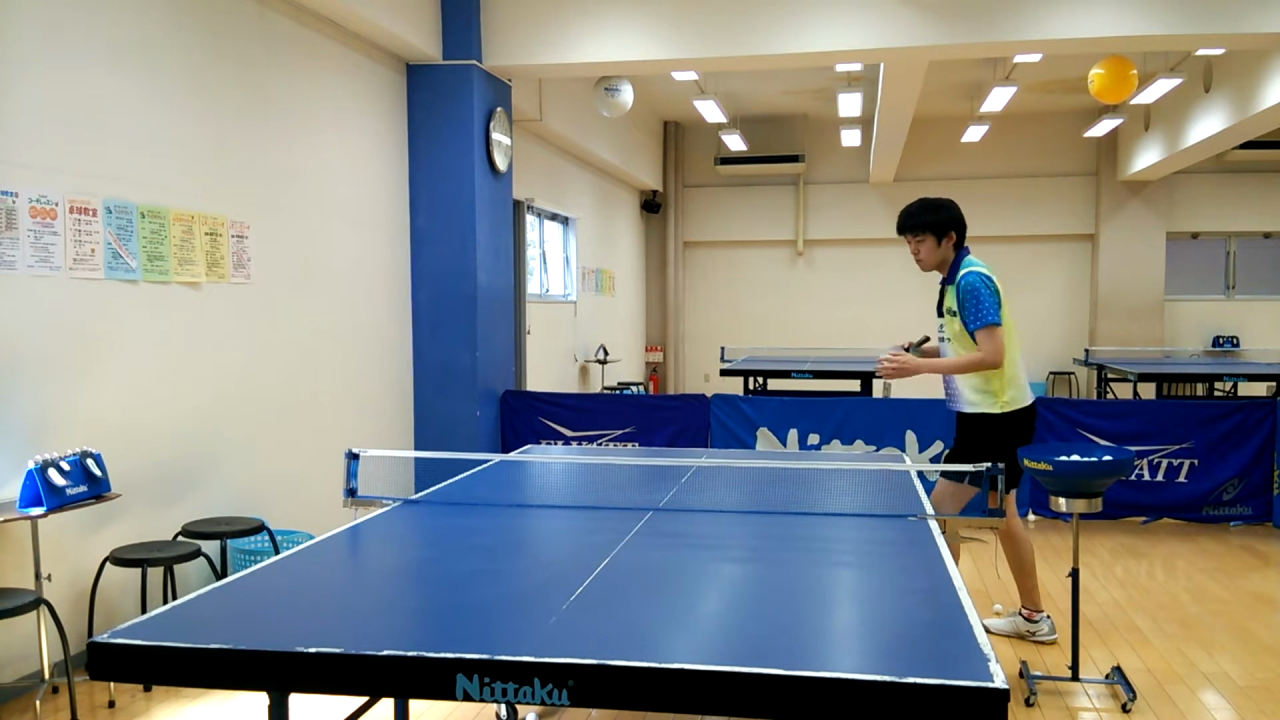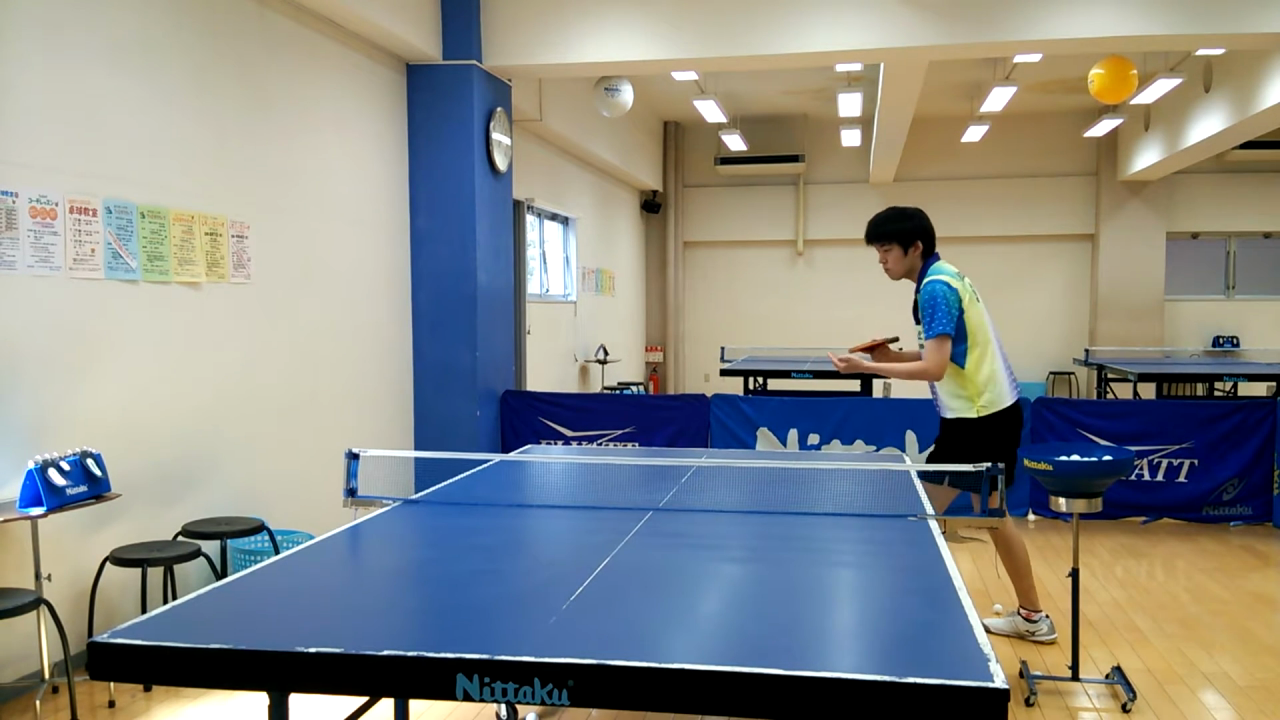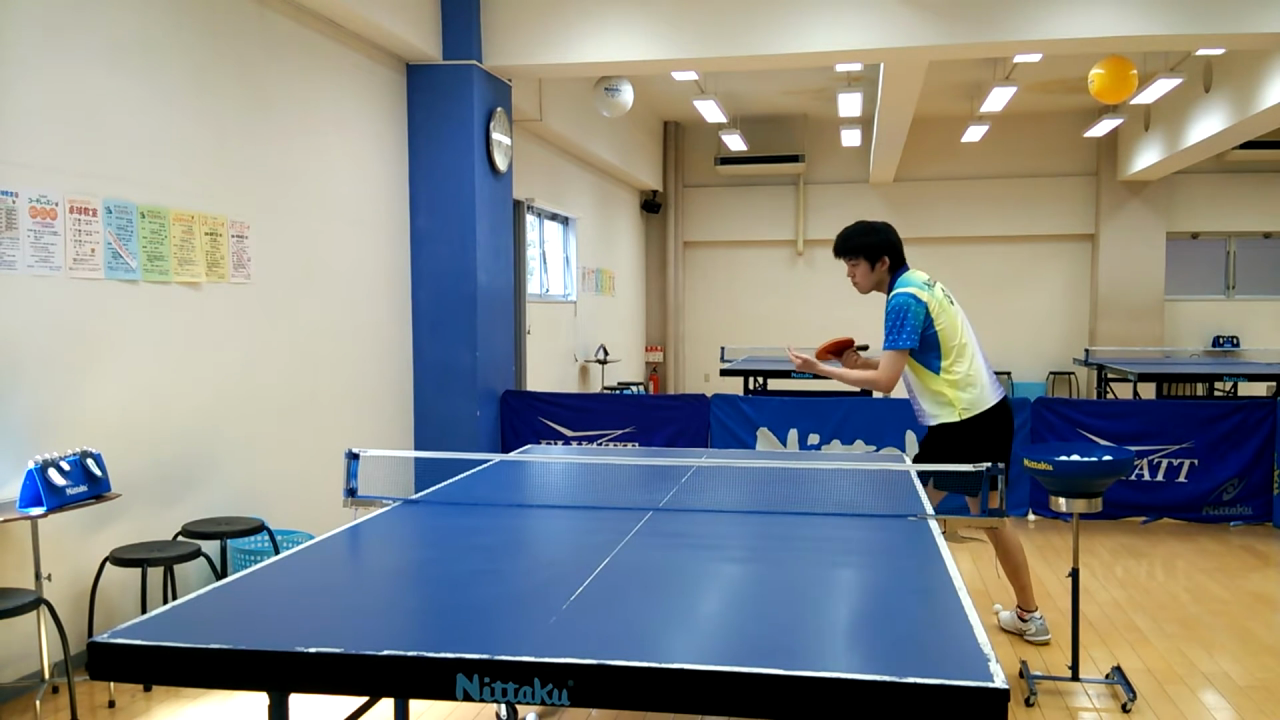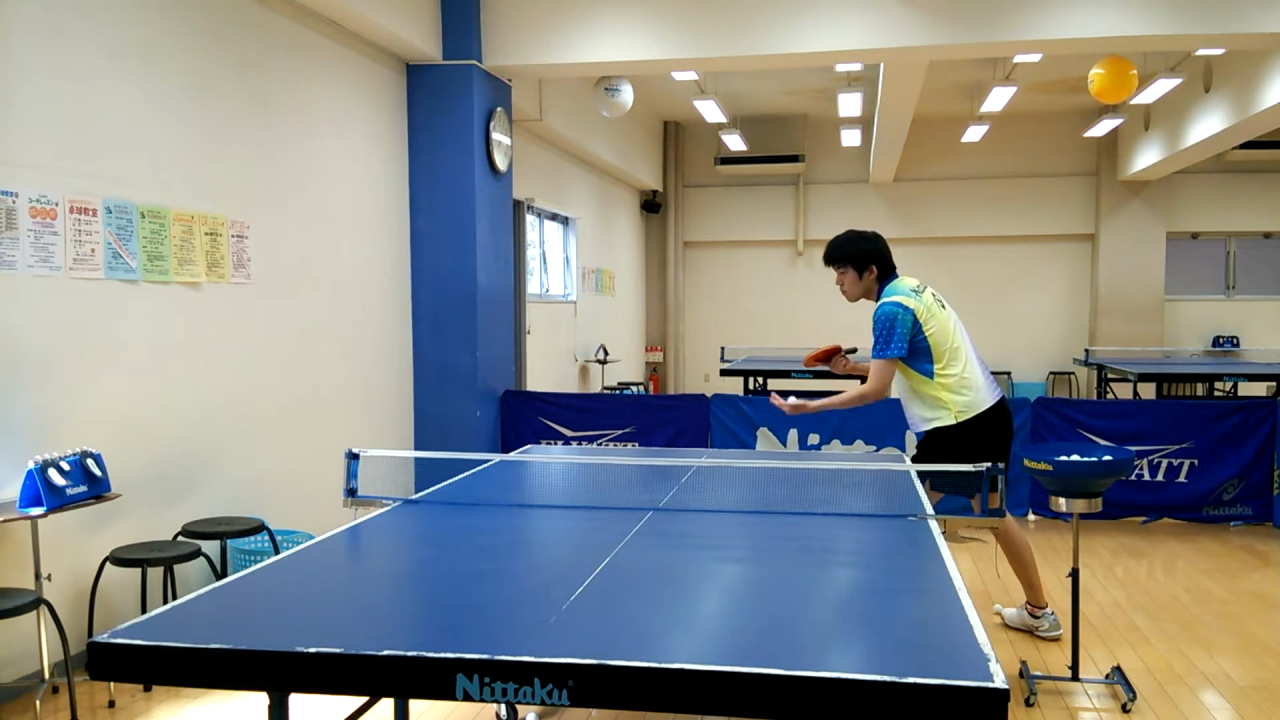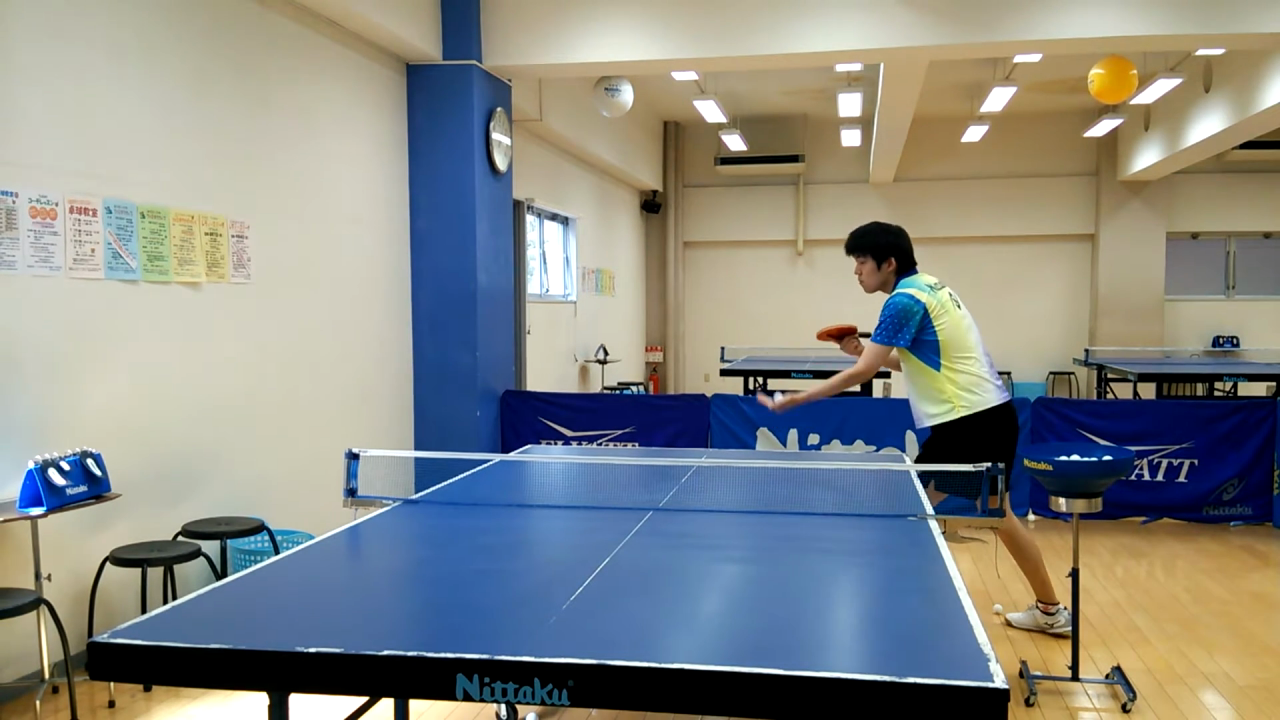
dt=0.2s
person 1, frame 1
left shoulder: (971, 280)
right shoulder: (957, 278)
left elbow: (991, 356)
left wrist: (921, 366)
right wrist: (927, 352)
left hip: (993, 416)
right hip: (1003, 411)
left knee: (939, 513)
right knee: (1003, 513)
right ankle: (1033, 616)
person 1, frame 2
left shoulder: (935, 288)
right shoulder: (942, 278)
left elbow: (933, 369)
left wrist: (866, 366)
right wrist: (898, 356)
left hip: (977, 419)
right hip: (999, 412)
right knee: (996, 515)
right ankle: (1030, 617)
person 1, frame 3
left shoulder: (903, 301)
right shoulder: (920, 284)
left elbow: (886, 381)
left wrist: (824, 371)
right wrist: (865, 362)
left hip: (963, 423)
right hip: (991, 412)
right ankle: (1029, 615)
person 1, frame 4
left shoulder: (891, 309)
right shoulder: (910, 290)
left elbow: (875, 391)
left wrist: (809, 407)
right wrist: (856, 367)
left hip: (961, 426)
right hip: (990, 414)
right knee: (994, 513)
right ankle: (1040, 612)
person 1, frame 5
left shoulder: (905, 300)
right shoulder: (928, 287)
left elbow: (861, 372)
left wrist: (797, 398)
right wrist: (873, 349)
left hip: (968, 423)
right hip: (996, 415)
right knee: (999, 515)
right ankle: (1051, 610)
